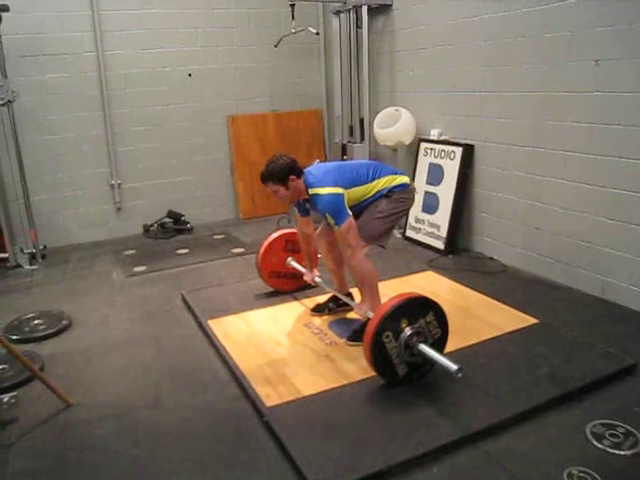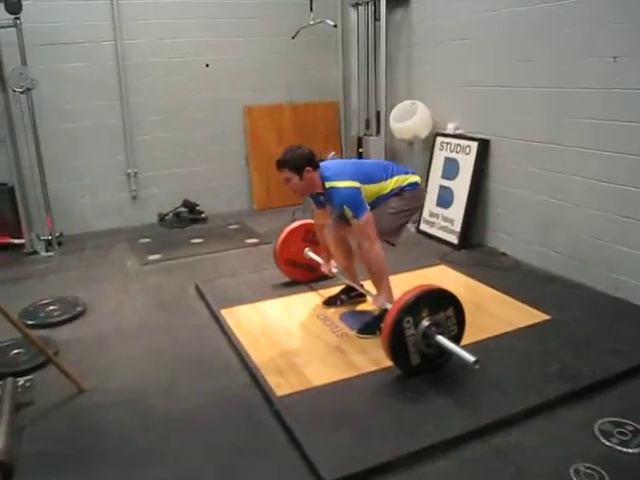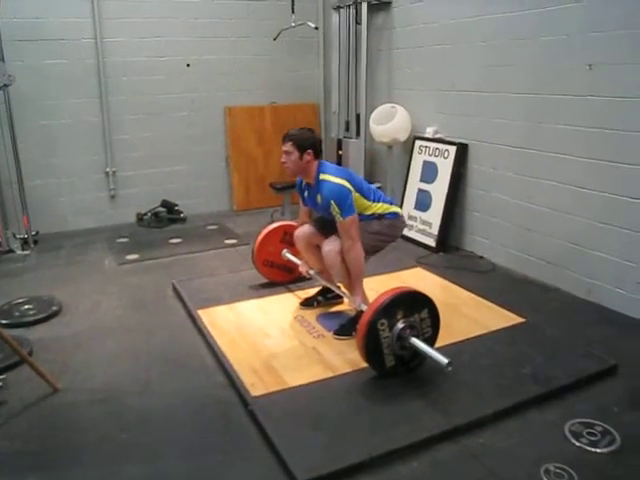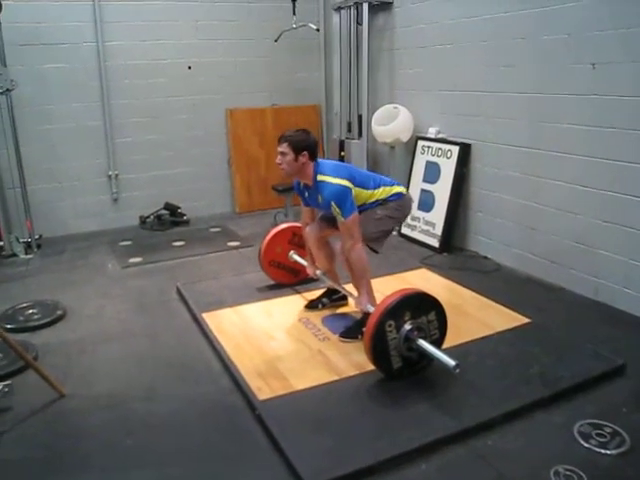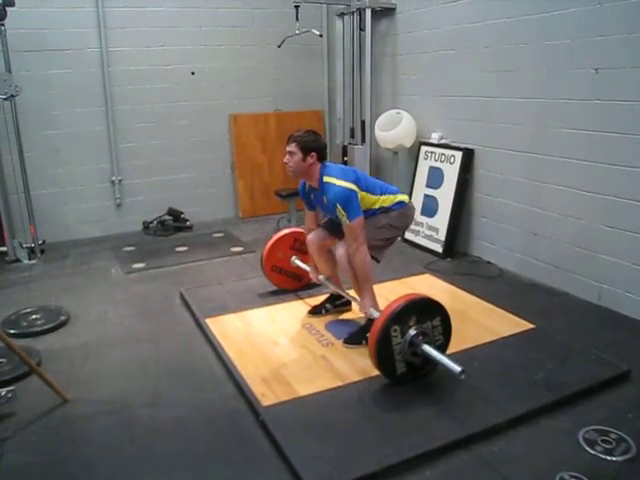
dt=1s
person 1, frame 1
left shoulder: (326, 195)
right shoulder: (300, 188)
left elbow: (352, 249)
right elbow: (305, 231)
left wrist: (366, 301)
right wrist: (309, 268)
left hip: (394, 191)
right hip: (369, 190)
left knee: (354, 249)
right knee: (323, 237)
right ankle: (343, 297)
person 1, frame 2
left shoulder: (343, 191)
right shoulder: (315, 182)
left elbow: (370, 242)
right elbow: (321, 224)
left wrist: (383, 293)
right wrist: (327, 259)
left hip: (406, 191)
right hip: (380, 191)
left knee: (362, 242)
right knee: (333, 232)
left ankle: (388, 308)
right ankle: (354, 289)
person 1, frame 3
left shoulder: (333, 188)
right shoulder: (303, 181)
left elbow: (351, 243)
right elbow: (304, 221)
left wrist: (358, 293)
right wrist: (305, 261)
left hip: (385, 219)
right hip: (354, 217)
left knee: (331, 251)
right knee: (301, 236)
left ankle: (365, 313)
right ankle: (331, 291)
person 1, frame 4
left shoulder: (332, 187)
right shoulder: (302, 182)
left elbow: (353, 243)
right elbow: (307, 223)
left wrist: (363, 294)
right wrist: (311, 261)
left hip: (391, 201)
right hip: (362, 202)
left knee: (344, 247)
right knee: (313, 234)
left ankle: (371, 314)
right ankle: (335, 292)
person 1, frame 5
left shoulder: (338, 190)
right shoulder: (306, 185)
left elbow: (358, 247)
right elbow: (311, 227)
left wrist: (367, 298)
right wrist: (313, 266)
left hip: (394, 210)
right hip: (365, 209)
left knee: (345, 255)
right knee: (316, 241)
left ankle: (375, 321)
right ankle: (339, 298)
